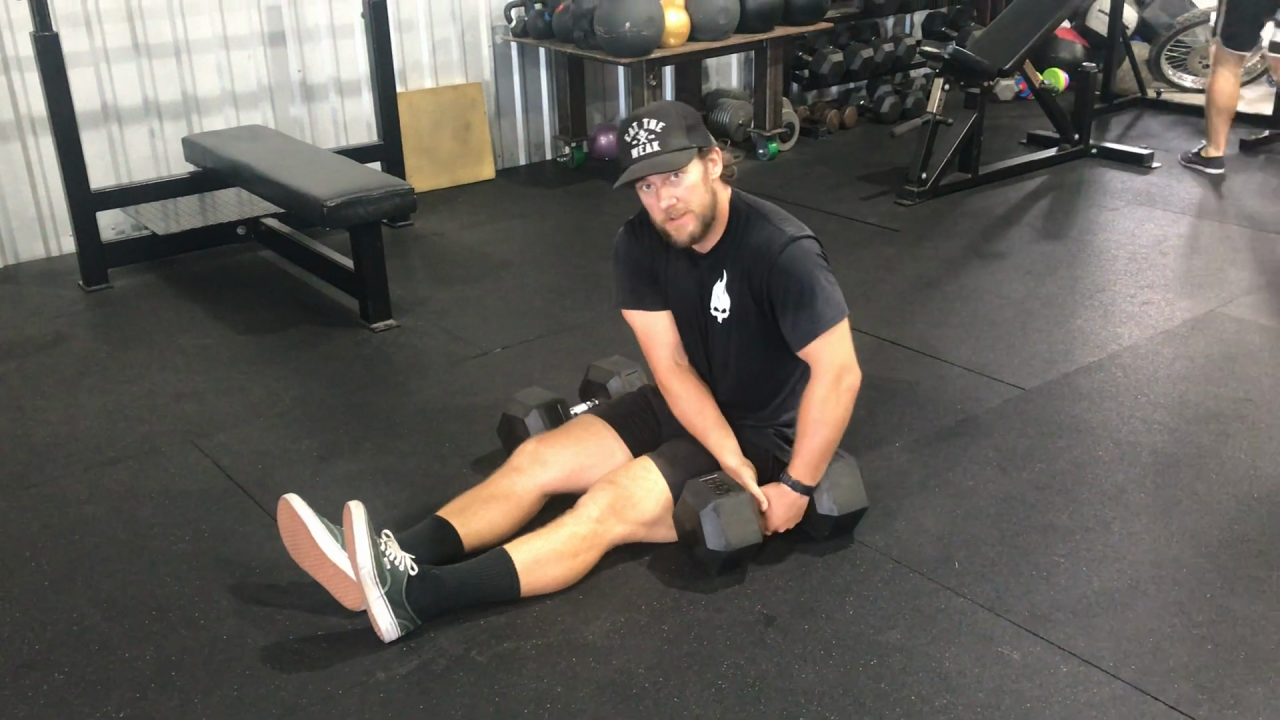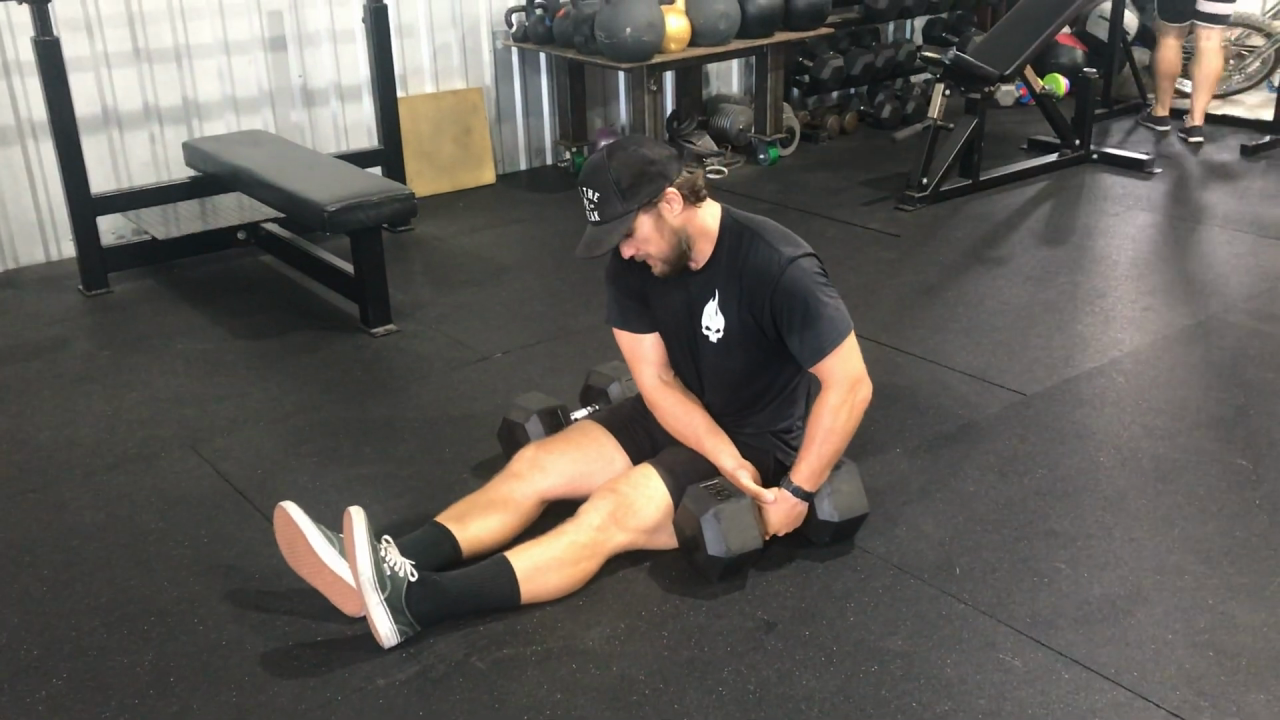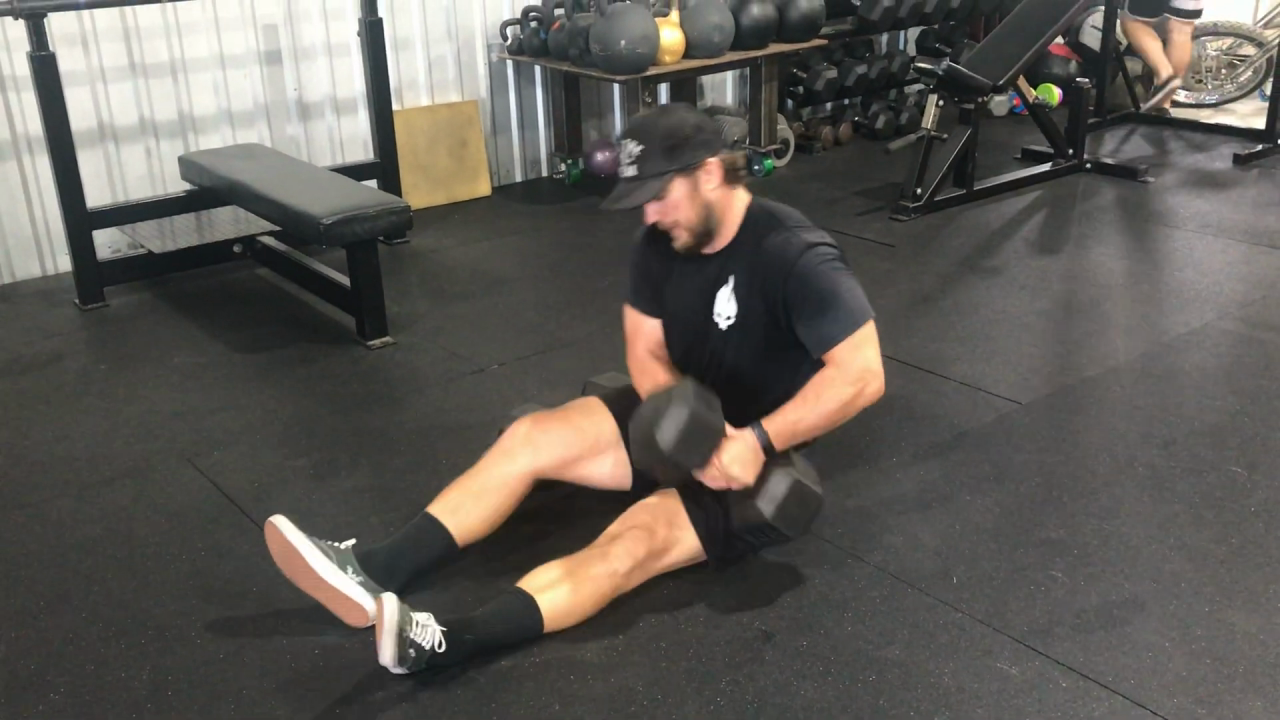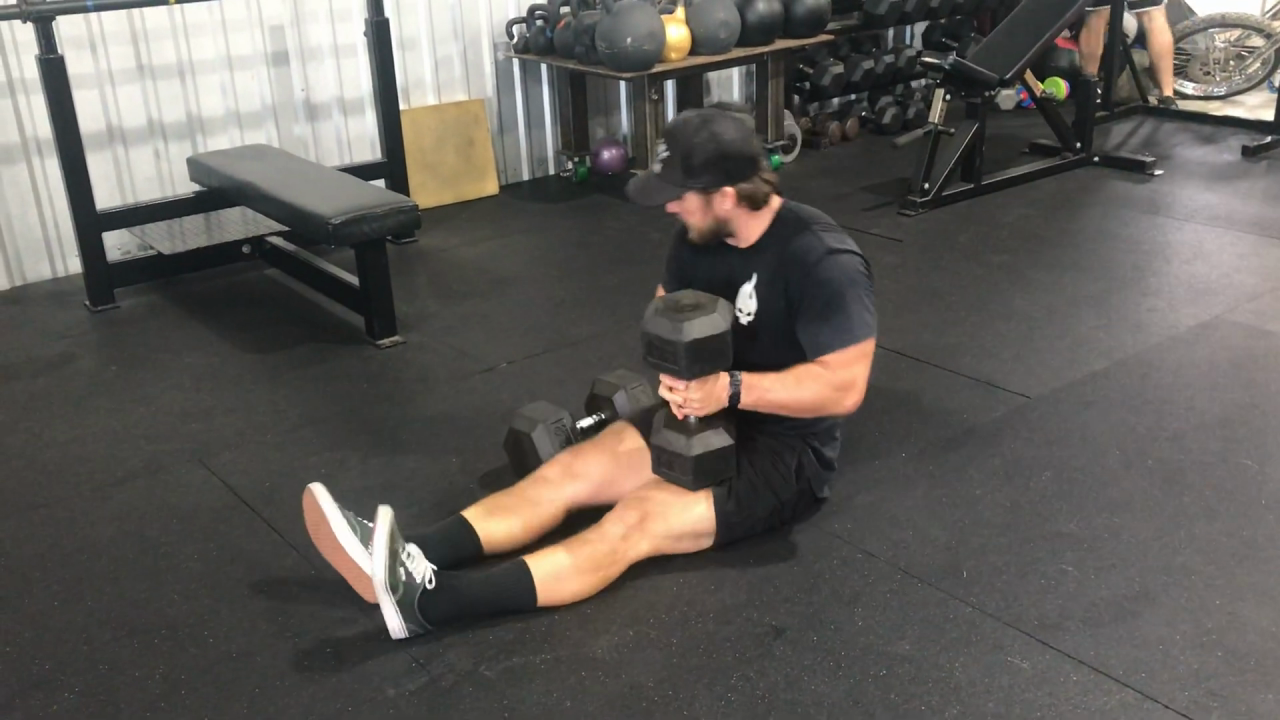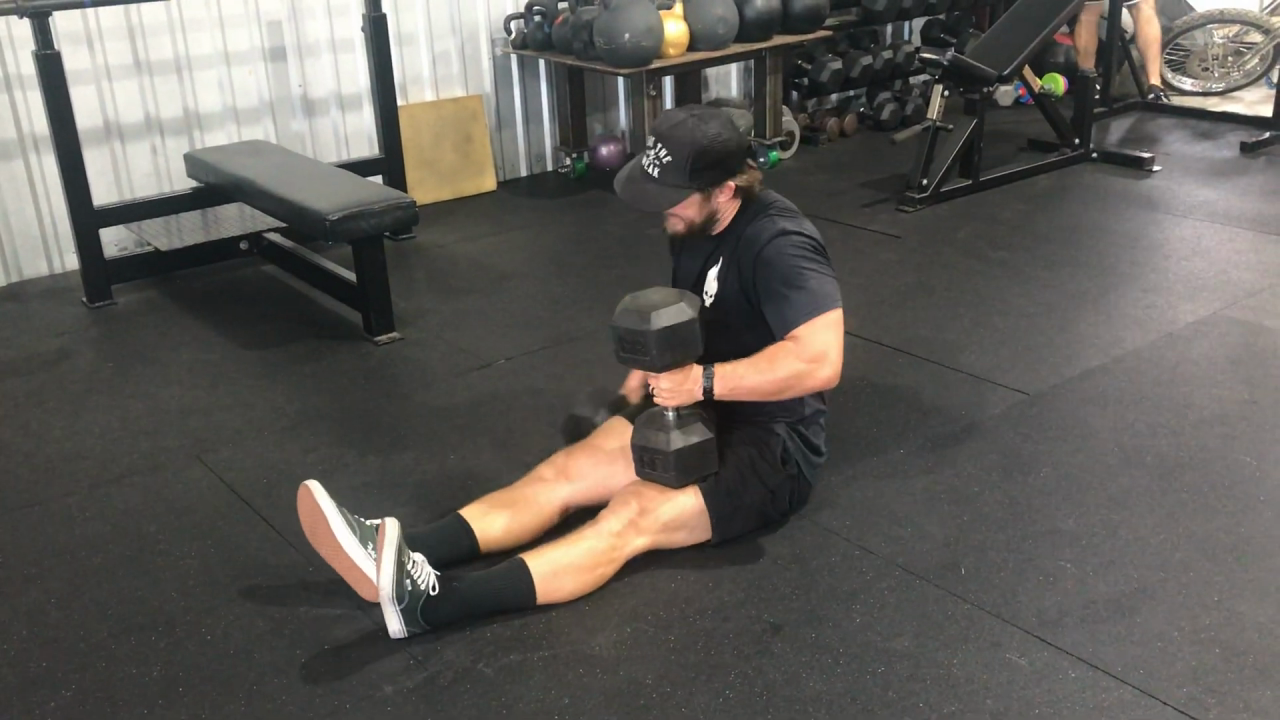
dt=1s
person 1, frame 1
left shoulder: (781, 250)
right shoulder: (638, 244)
left elbow: (837, 375)
right elbow: (672, 368)
left wrist: (795, 488)
right wrist: (730, 462)
left hip: (759, 433)
right hip: (678, 408)
left knee: (609, 505)
right knee: (536, 458)
left ankle: (413, 597)
right ankle: (390, 563)
person 1, frame 2
left shoulder: (778, 267)
right shoulder: (633, 264)
left elbow: (849, 385)
right elbow: (659, 382)
left wrist: (795, 492)
right wrist: (728, 462)
left hip: (760, 440)
right hip: (680, 416)
left knee: (611, 513)
right knee: (534, 465)
left ankle: (413, 602)
right ankle: (387, 569)
person 1, frame 3
left shoulder: (798, 256)
right shoulder: (663, 241)
left elbow: (861, 377)
right elbow: (647, 360)
left wrist: (757, 441)
left hip: (761, 460)
left knee: (635, 542)
right knee: (529, 438)
left ankle: (440, 643)
right ankle: (374, 574)
person 1, frame 4
left shoulder: (824, 261)
right shoulder: (700, 234)
left elbow: (845, 386)
left wrist: (731, 388)
right wrist: (679, 373)
left hip: (784, 451)
right hip: (706, 414)
left knee: (638, 521)
right knee: (567, 474)
left ankle: (429, 601)
right ankle: (408, 562)
person 1, frame 5
left shoulder: (778, 243)
right shoulder: (697, 222)
left elbow: (820, 362)
left wrist: (703, 380)
right wrist: (646, 377)
left hip: (772, 443)
right hip: (700, 411)
left knee: (633, 516)
right knee: (562, 472)
left ankle: (432, 601)
right ankle: (406, 559)
